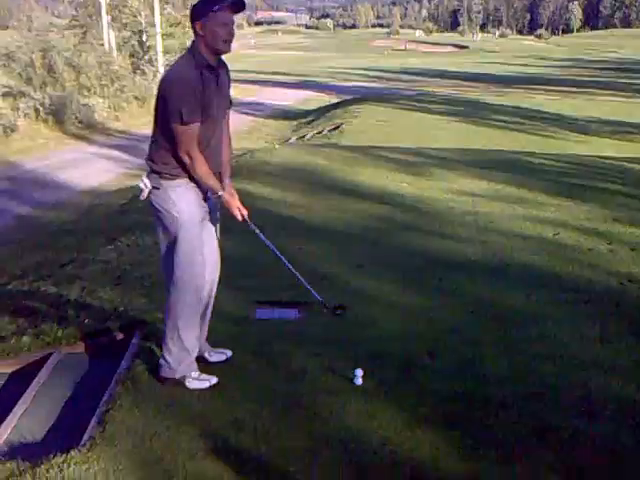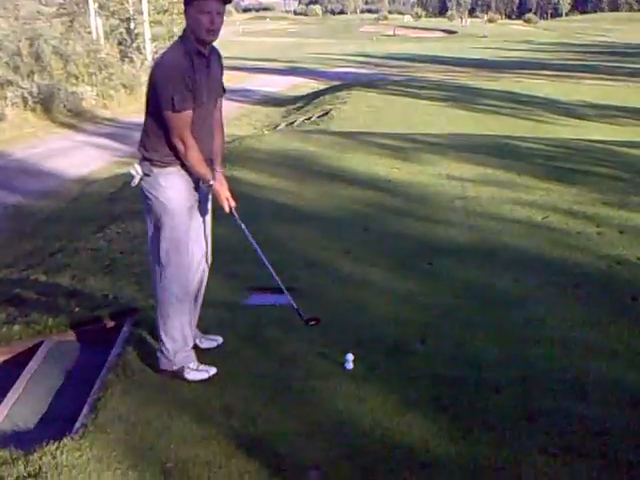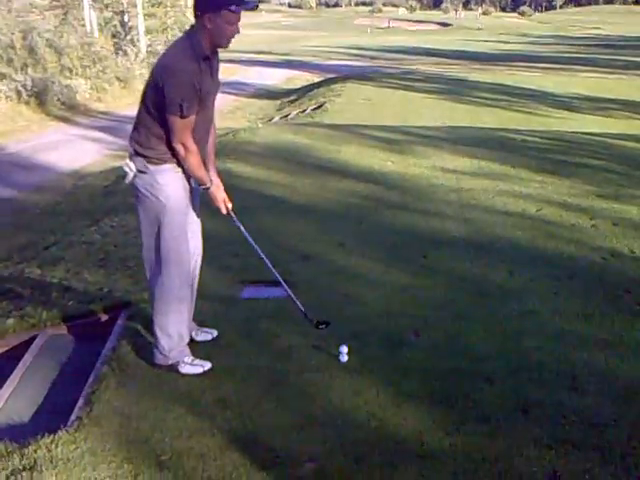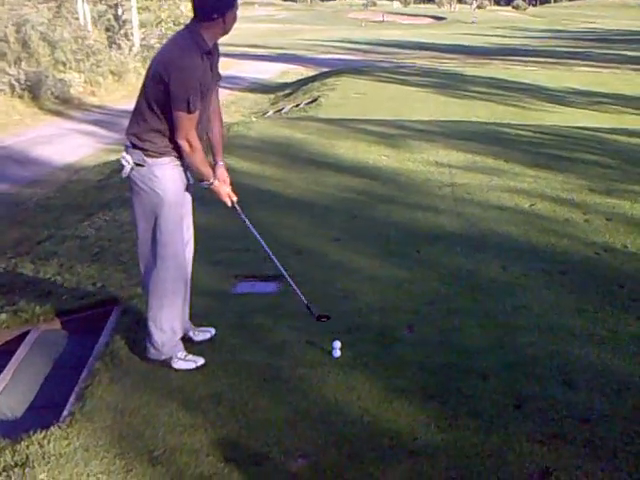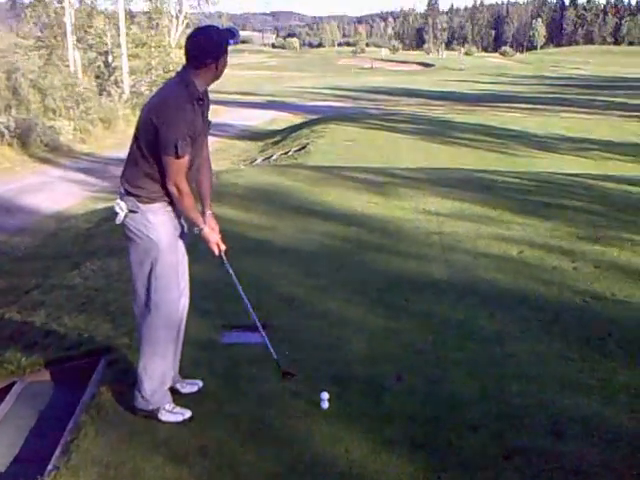
dt=0.4s
person 1, frame 1
left shoulder: (220, 70)
right shoulder: (182, 78)
right elbow: (189, 153)
left wrist: (227, 182)
right wrist: (221, 194)
left hip: (201, 184)
right hip: (176, 187)
left knee: (208, 271)
right knee: (190, 276)
left ankle: (195, 343)
right ankle: (176, 364)
person 1, frame 2
left shoulder: (213, 58)
right shoulder: (172, 65)
right elbow: (181, 140)
left wrist: (219, 172)
right wrist: (211, 182)
left hip: (195, 172)
right hip: (167, 176)
left knee: (199, 260)
right knee: (177, 266)
left ankle: (187, 331)
right ankle: (175, 355)
person 1, frame 3
left shoulder: (210, 55)
right shoulder: (179, 67)
right elbow: (182, 143)
left wrist: (213, 172)
right wrist: (209, 186)
left hip: (181, 168)
right hip: (160, 171)
left knee: (189, 253)
right knee: (174, 261)
left ankle: (182, 324)
right ankle: (170, 349)
person 1, frame 4
left shoulder: (207, 47)
right shoulder: (185, 61)
left elbow: (212, 107)
right elbow: (185, 138)
left wrist: (219, 163)
right wrist: (212, 181)
left hip: (173, 159)
right hip: (155, 163)
left knee: (180, 248)
right knee: (167, 255)
left ankle: (178, 323)
right ankle: (163, 344)
person 1, frame 5
left shoulder: (199, 96)
right shoulder: (174, 107)
left elbow: (200, 157)
right elbow: (176, 183)
left wrist: (208, 213)
right wrist: (203, 227)
left hip: (165, 207)
right hip: (148, 210)
left knee: (175, 298)
right knee: (163, 303)
left ankle: (167, 376)
right ankle: (151, 396)
